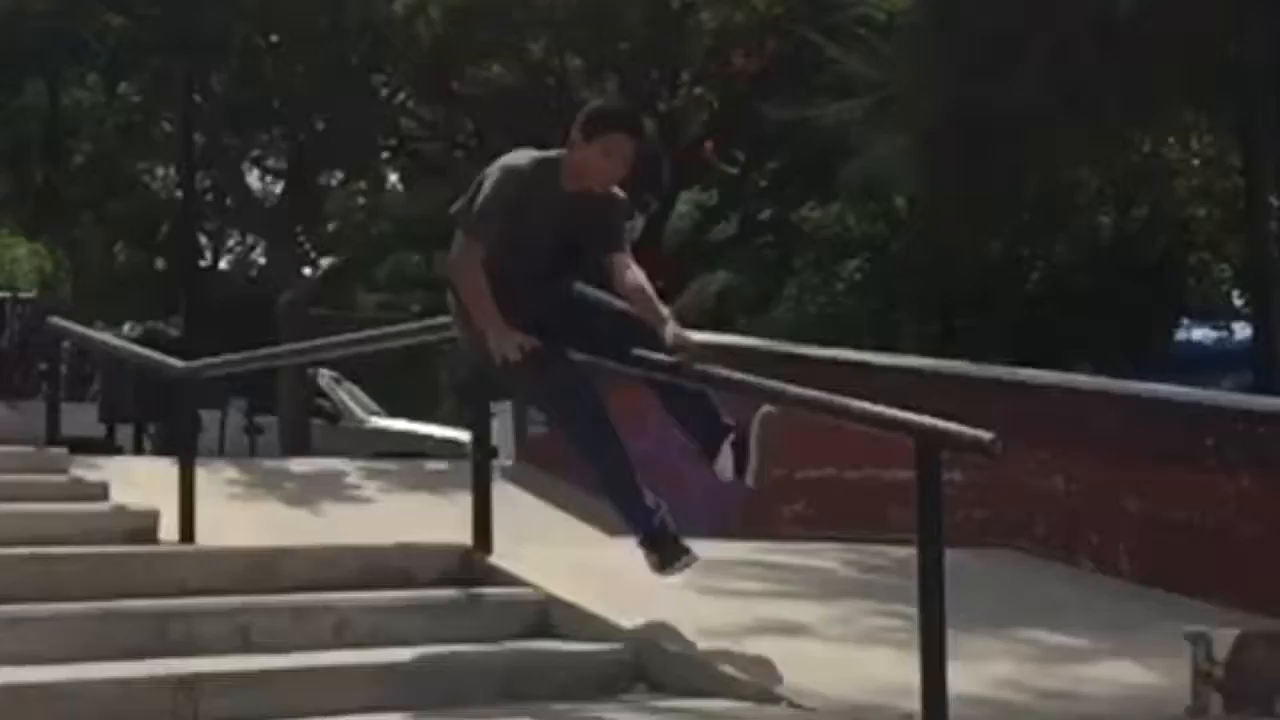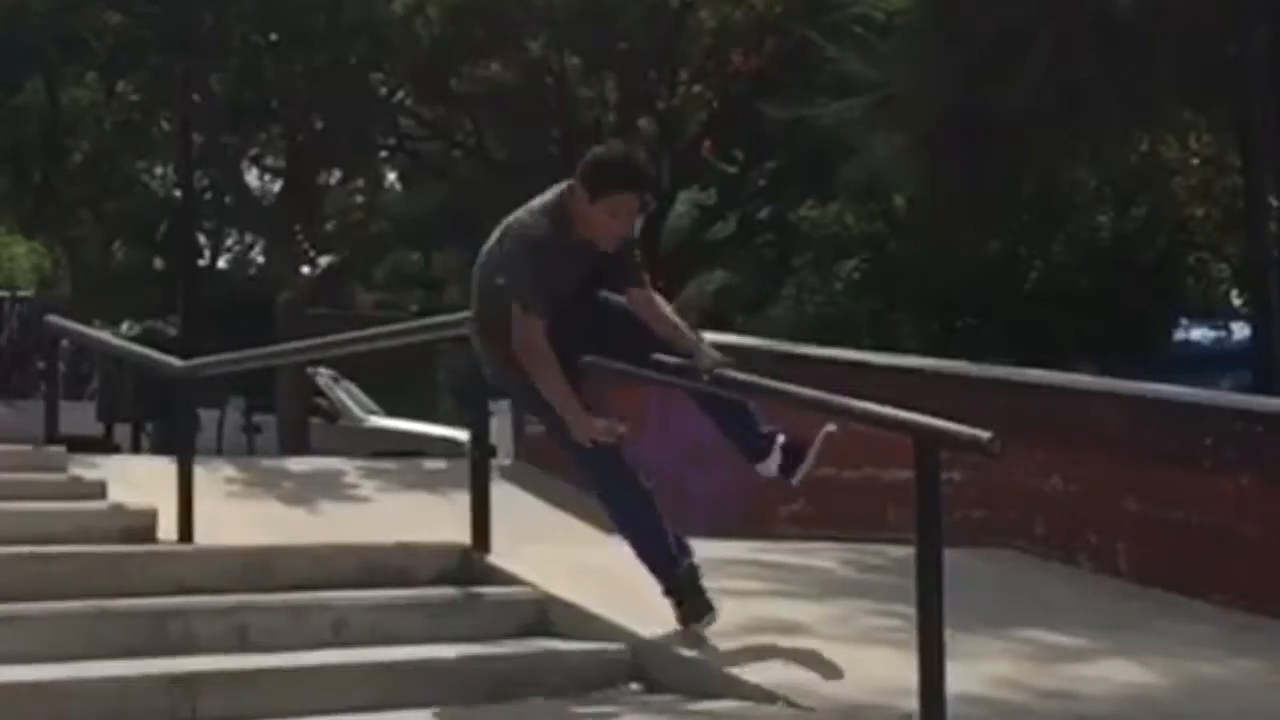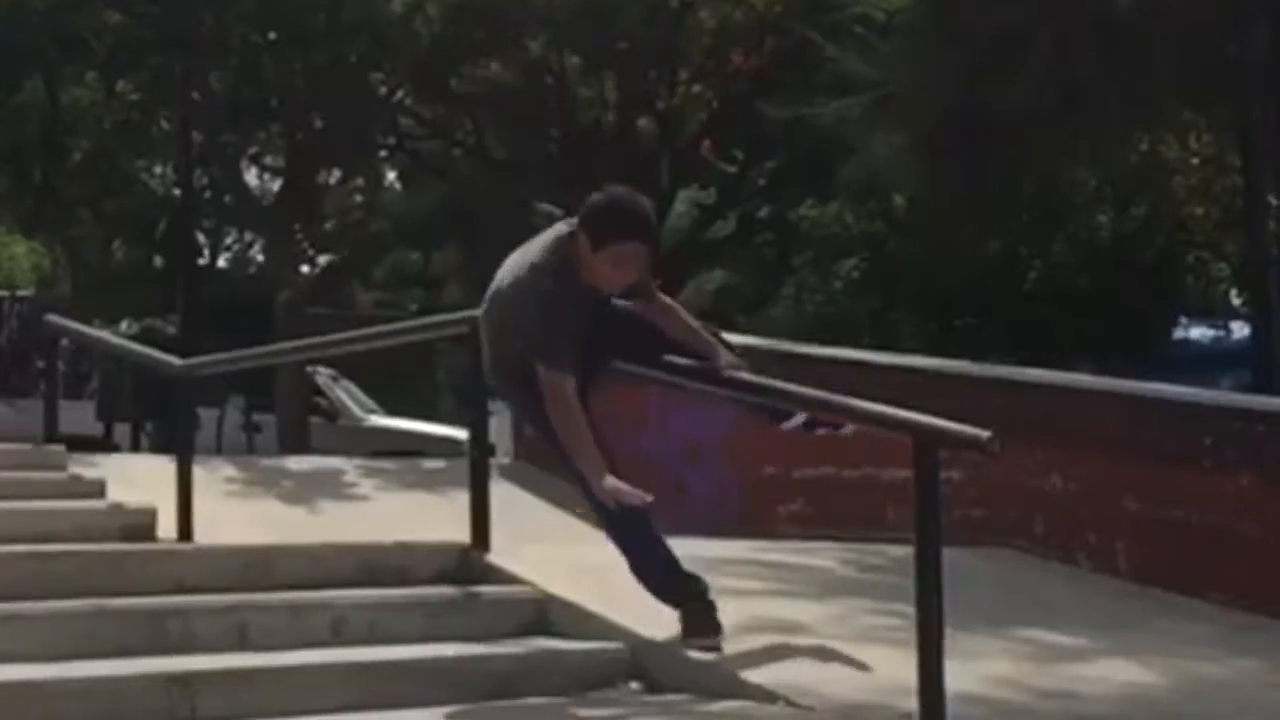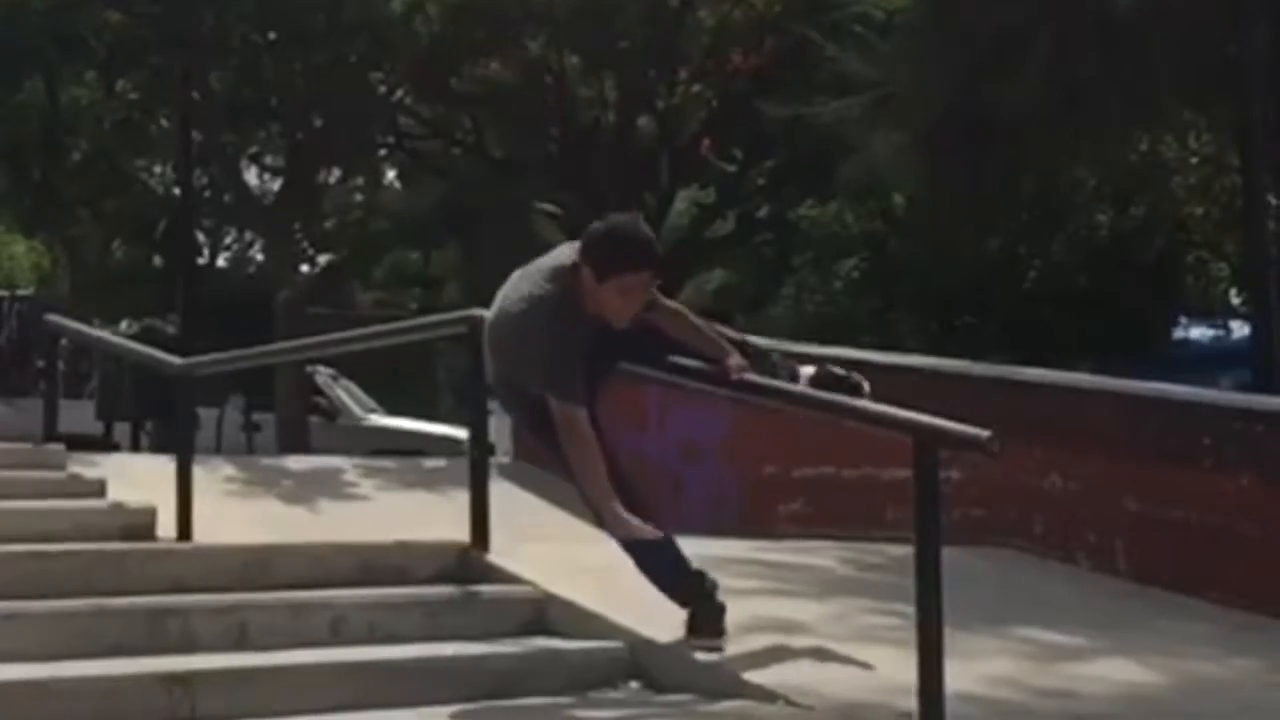
dt=0.2s
person 1, frame 1
left shoulder: (609, 204)
right shoulder: (517, 178)
left elbow: (622, 269)
right elbow: (464, 261)
left wrist: (665, 322)
right wrist: (495, 331)
left hip: (549, 297)
right hip: (491, 310)
left knee: (651, 342)
right knee: (577, 403)
left ankle: (723, 447)
right ankle: (652, 527)
person 1, frame 2
left shoulder: (608, 222)
right shoulder: (535, 238)
left elbow: (642, 296)
right elbow: (528, 339)
left wrist: (695, 346)
right wrist: (575, 417)
left hip: (568, 311)
right hip: (512, 336)
left knee: (686, 354)
right knee: (599, 449)
left ankle: (768, 451)
right ankle: (676, 575)
person 1, frame 3
left shoulder: (604, 252)
right shoulder: (544, 291)
left elbow: (655, 303)
right elbow: (559, 396)
left wrist: (716, 352)
right wrist: (600, 477)
left hip: (581, 328)
right hip: (526, 368)
right knee: (610, 493)
right ankle: (684, 595)
person 1, frame 4
left shoulder: (600, 271)
right shoulder: (548, 322)
left elbow: (663, 311)
right elbow: (572, 425)
left wrist: (727, 352)
right wrist: (612, 511)
left hip: (582, 339)
right hip: (532, 387)
left knee: (688, 337)
right knee: (604, 480)
left ankle: (795, 383)
right ankle: (694, 593)
